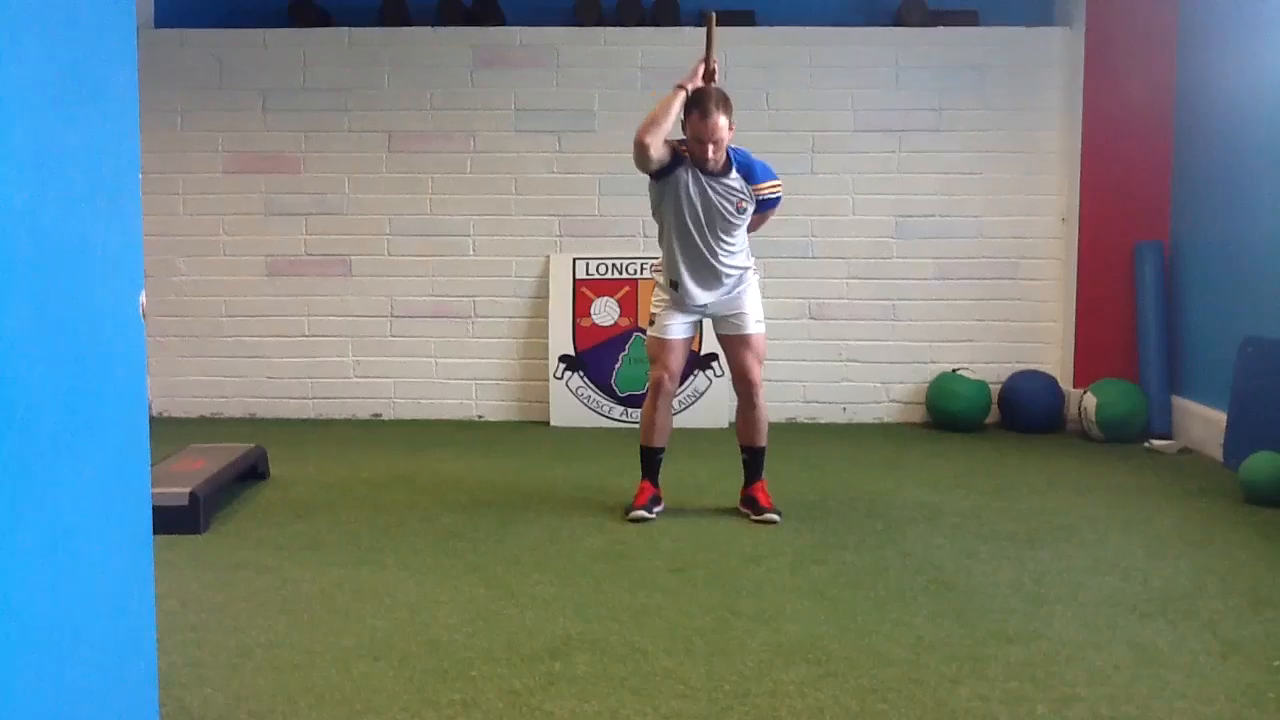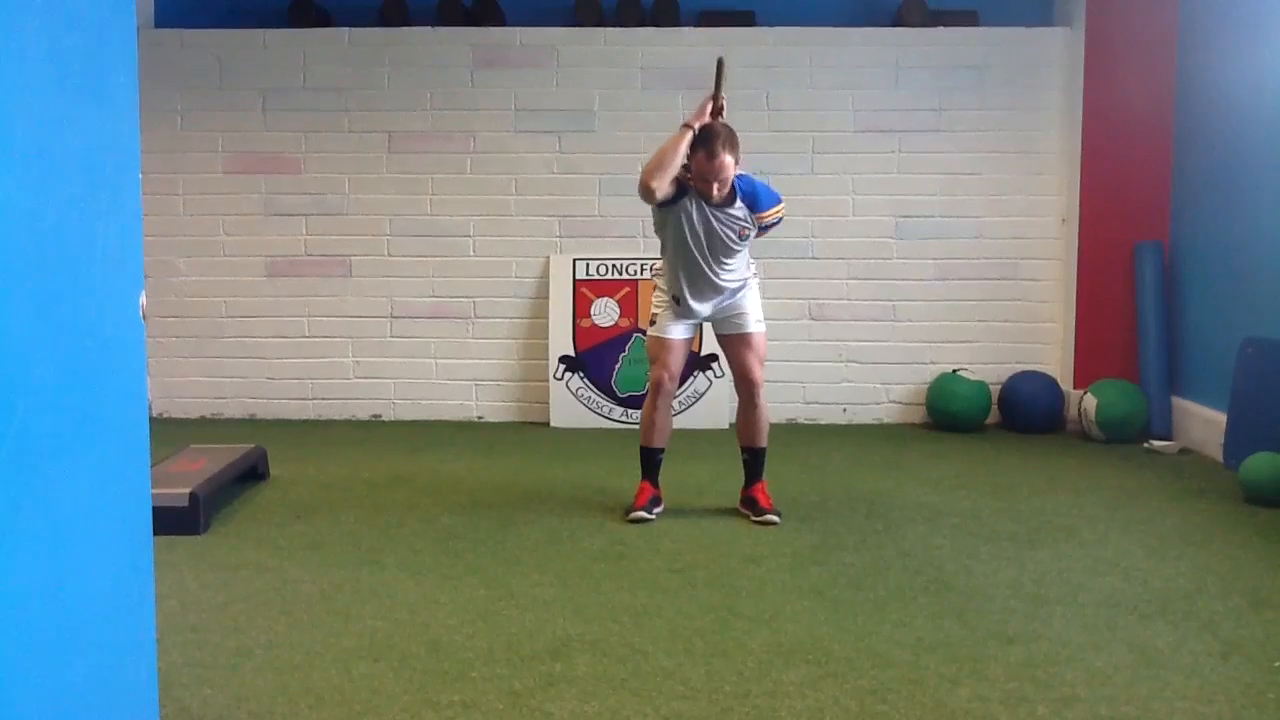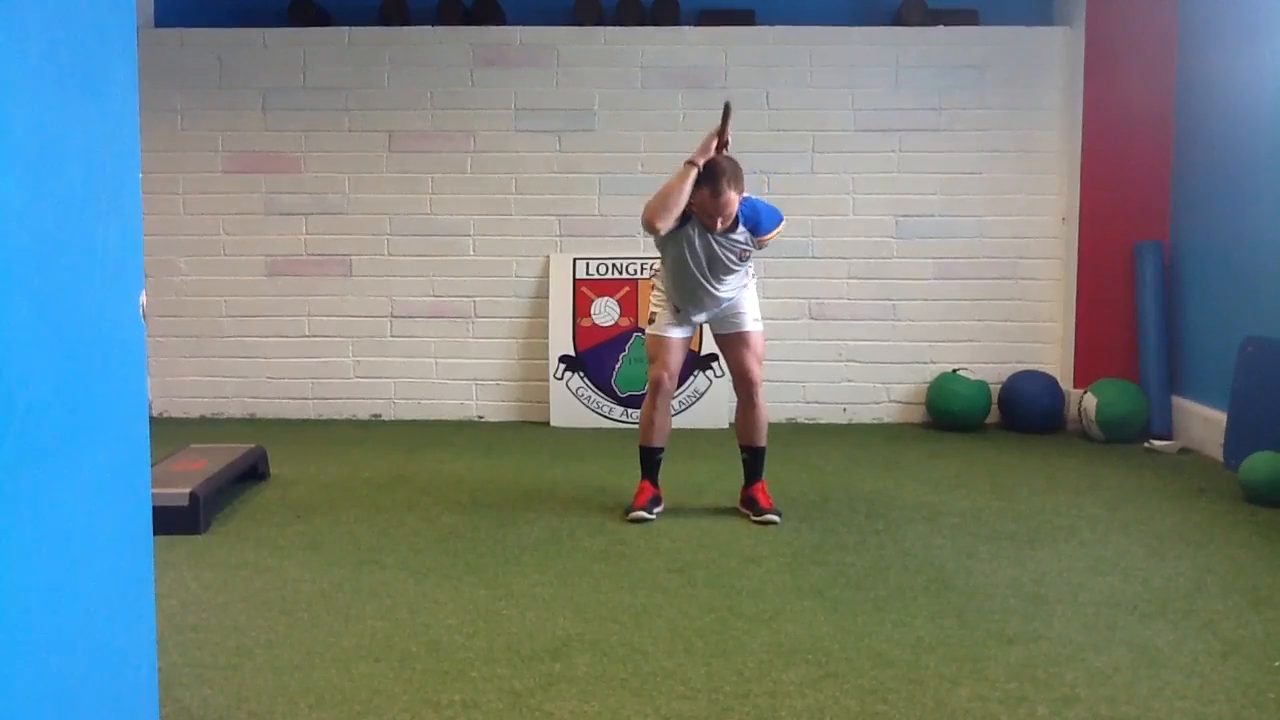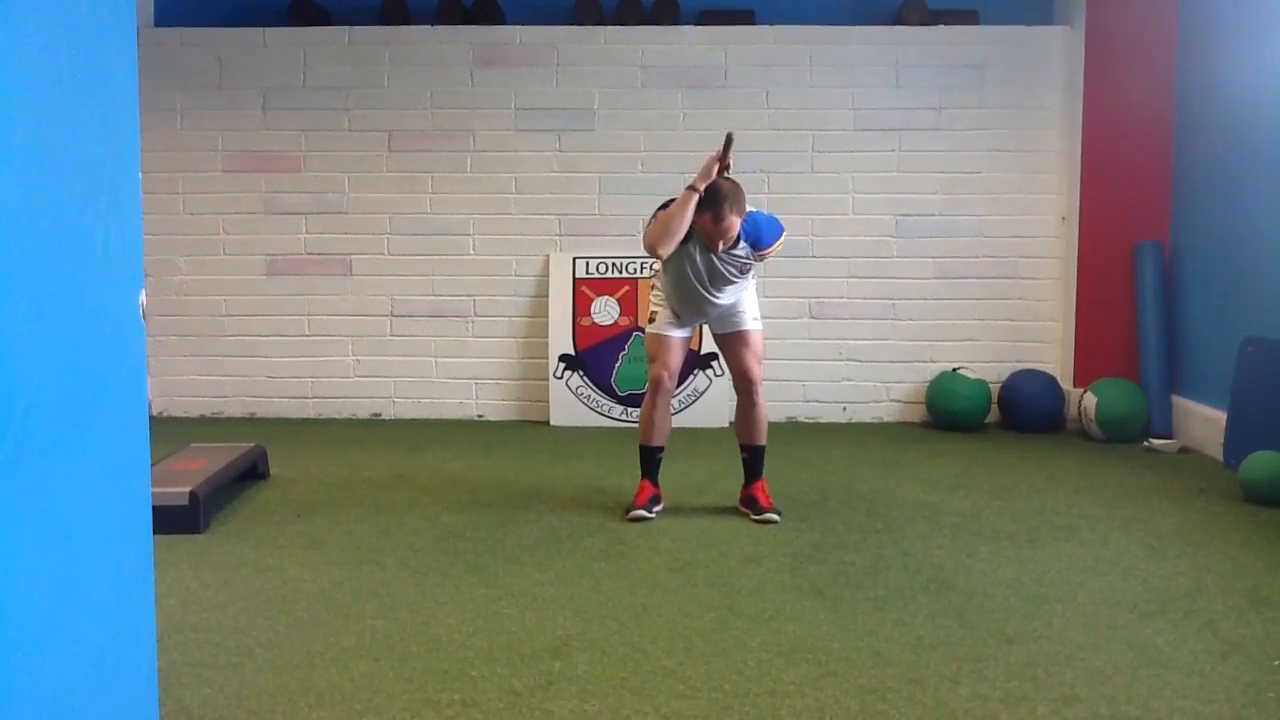
dt=0.3s
person 1, frame 1
left shoulder: (754, 173)
right shoulder: (669, 164)
right elbow: (644, 141)
right wrist: (686, 86)
left hip: (735, 287)
right hip: (677, 288)
left knee: (750, 384)
right knee: (662, 382)
left ankle: (754, 487)
right ankle: (649, 486)
person 1, frame 2
left shoulder: (758, 198)
right shoulder: (673, 187)
right elbow: (648, 185)
right wrist: (692, 126)
left hip: (736, 292)
right hip: (677, 293)
left knee: (752, 384)
right knee: (662, 383)
left ankle: (754, 488)
right ankle: (649, 487)
person 1, frame 3
left shoulder: (759, 218)
right shoulder: (675, 209)
right elbow: (653, 223)
right wrist: (695, 162)
left hip: (733, 296)
right hip: (675, 296)
left knee: (751, 381)
right knee: (661, 381)
left ankle: (754, 488)
right ankle: (648, 487)
person 1, frame 4
left shoulder: (760, 230)
right shoulder: (677, 217)
right elbow: (656, 247)
right wrist: (697, 186)
left hip: (733, 299)
right hip: (675, 299)
left knee: (751, 382)
right knee: (660, 382)
left ankle: (754, 487)
right ankle: (648, 487)
